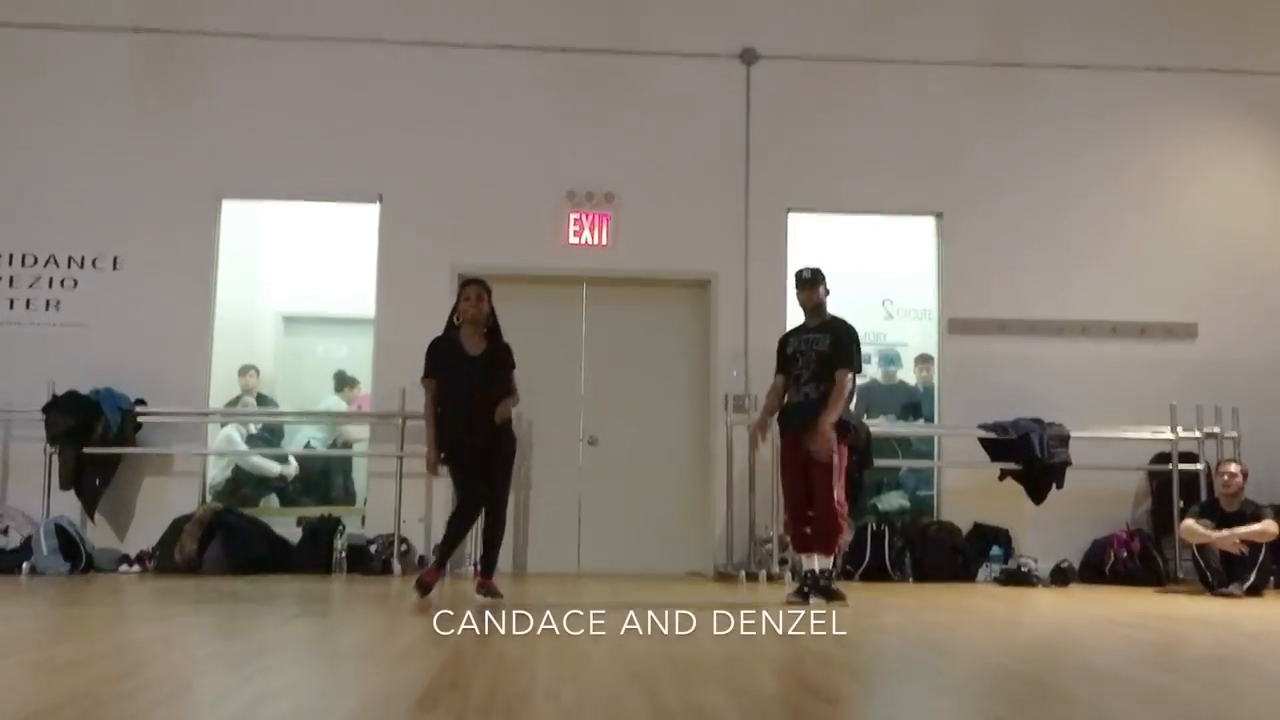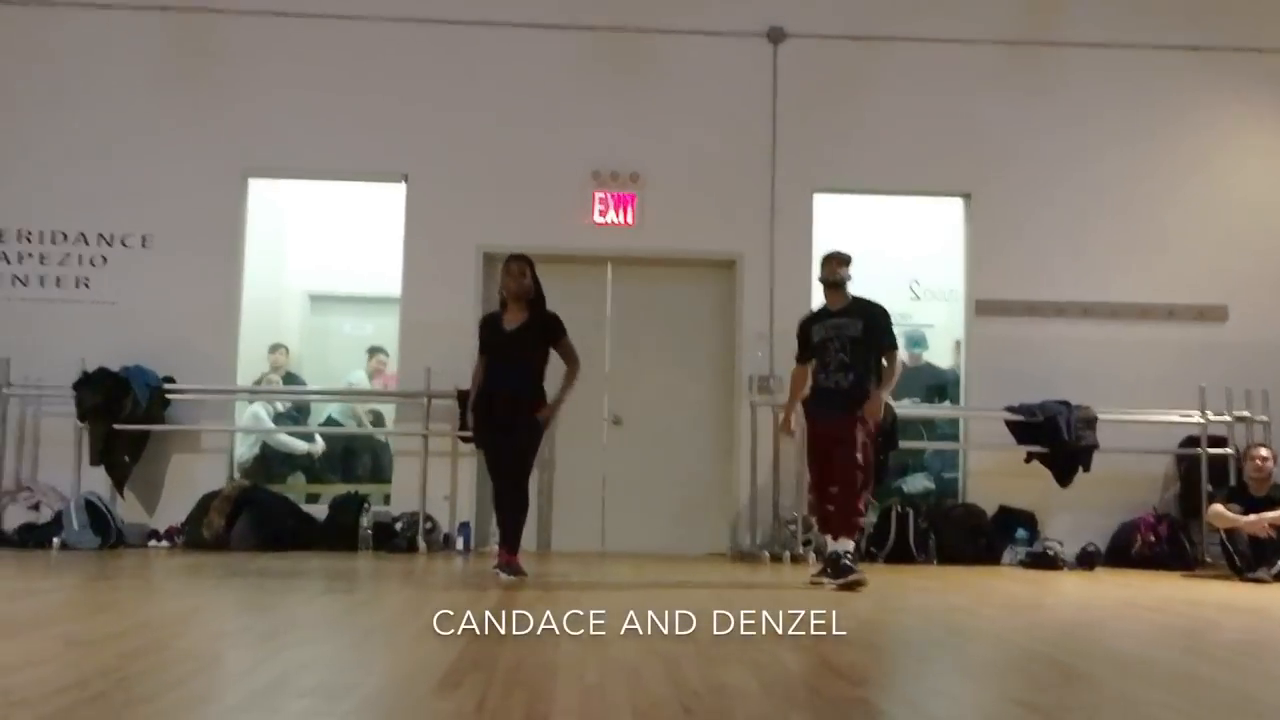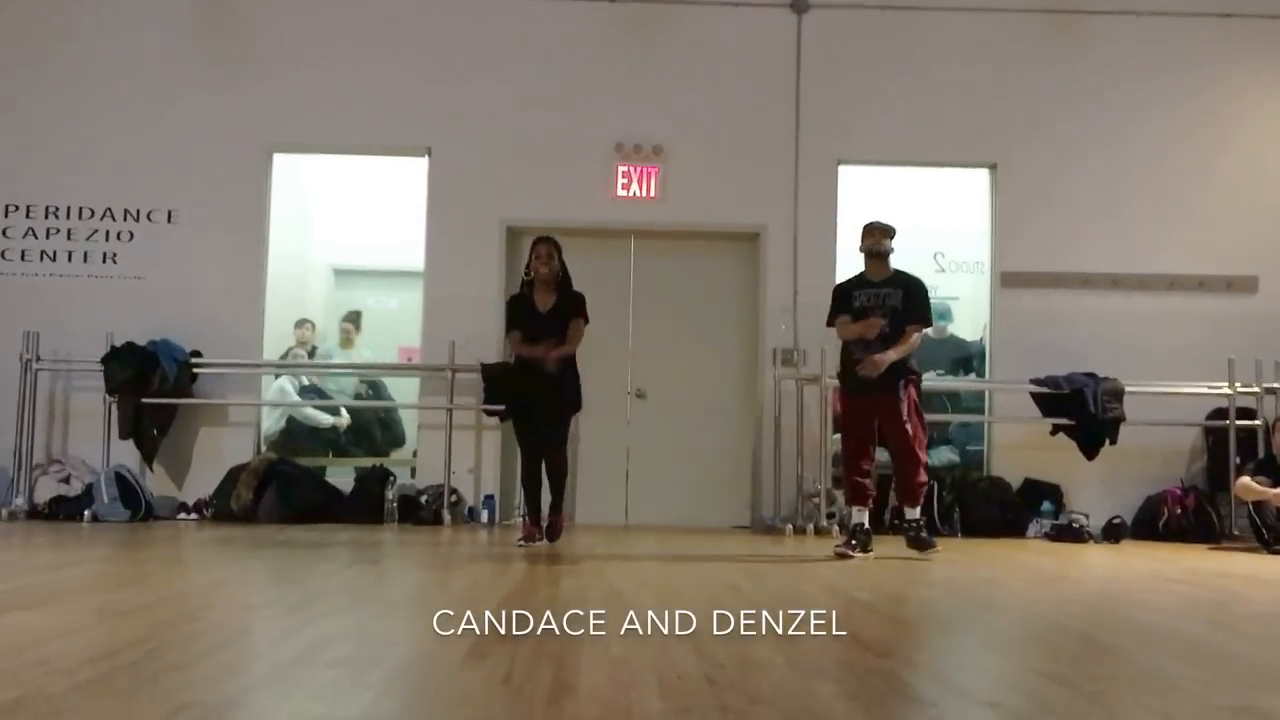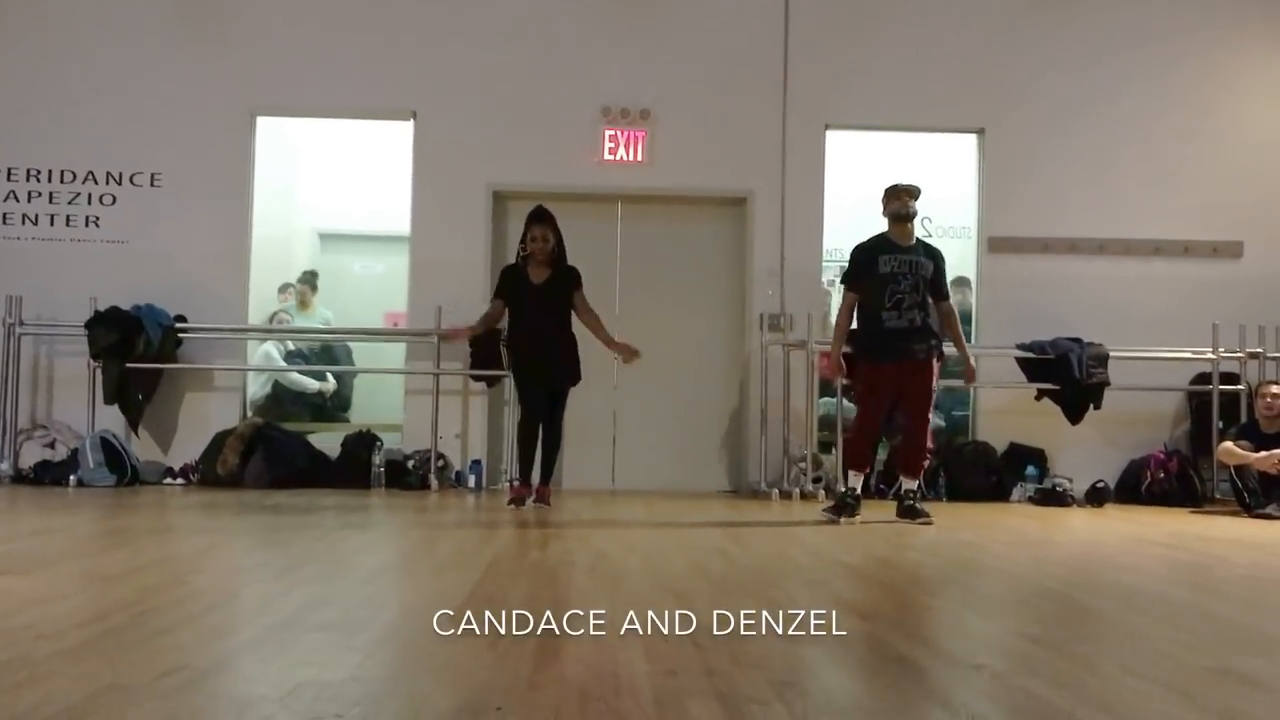
dt=0.5s
person 1, frame 1
left shoulder: (843, 332)
right shoulder: (790, 338)
left elbow: (845, 384)
right elbow: (778, 386)
left wrist: (826, 424)
right wrist: (762, 421)
left hip: (826, 431)
right hip: (792, 430)
left knee: (829, 502)
right knee: (797, 505)
left ankle: (824, 576)
right ankle: (808, 576)
person 1, frame 2
left shoulder: (872, 313)
right shoulder: (810, 323)
left elbow: (892, 361)
right elbow: (802, 369)
left wrist: (881, 395)
right wrist: (789, 412)
left hip: (857, 411)
right hip: (820, 412)
left knee: (853, 482)
right knee: (823, 486)
left ankle: (845, 556)
right ankle: (833, 555)
person 1, frame 3
left shoulder: (911, 286)
right shoulder: (846, 290)
left elbow: (913, 335)
right elbow: (841, 329)
left wrist: (887, 357)
right wrist: (862, 327)
left hip: (897, 378)
right hip: (856, 382)
left knee: (908, 451)
right knee: (855, 457)
left ankle: (914, 525)
right ankle: (860, 531)
person 1, frame 4
left shoulder: (932, 255)
right shoulder: (867, 252)
left elbow: (944, 307)
right elbow: (849, 303)
left wrist: (964, 354)
right wrist: (835, 350)
left hip: (921, 353)
right hip: (875, 353)
left knee: (918, 428)
right knee: (866, 424)
left ankle: (909, 498)
right ankle: (851, 495)
person 2, frame 1
left shoulder: (501, 349)
right shoulder: (441, 347)
left elbow: (512, 392)
right elbow: (430, 400)
left wrist: (508, 402)
right wrist: (431, 444)
left hip: (498, 438)
right hip: (459, 438)
left knee: (497, 506)
right knee: (470, 503)
left ankle: (486, 576)
right ankle: (436, 566)
person 2, frame 2
left shoulder: (546, 321)
right shoulder: (489, 323)
left elbow: (573, 363)
left wrist: (556, 403)
right wrist: (471, 407)
left hip: (527, 413)
right hip: (490, 412)
left knee: (517, 481)
right knee: (499, 482)
left ankle: (511, 555)
right ankle: (504, 549)
person 2, frame 3
left shoulder: (573, 300)
right shoulder: (517, 303)
left elbow: (573, 343)
right elbow: (516, 346)
left wrist: (555, 354)
right wrist: (539, 351)
left hip: (561, 389)
right hip: (525, 389)
left knee: (555, 451)
right knee: (530, 454)
left ankle: (556, 514)
right ankle: (533, 523)
person 2, frame 4
left shoulder: (568, 274)
right shoulder: (510, 274)
left elbow: (583, 311)
right elbow: (495, 312)
left wrist: (610, 342)
right wrist: (473, 330)
left hip: (561, 358)
right hip: (525, 358)
left knee: (553, 421)
right knee: (530, 415)
left ankle: (544, 486)
right ankle: (523, 484)
